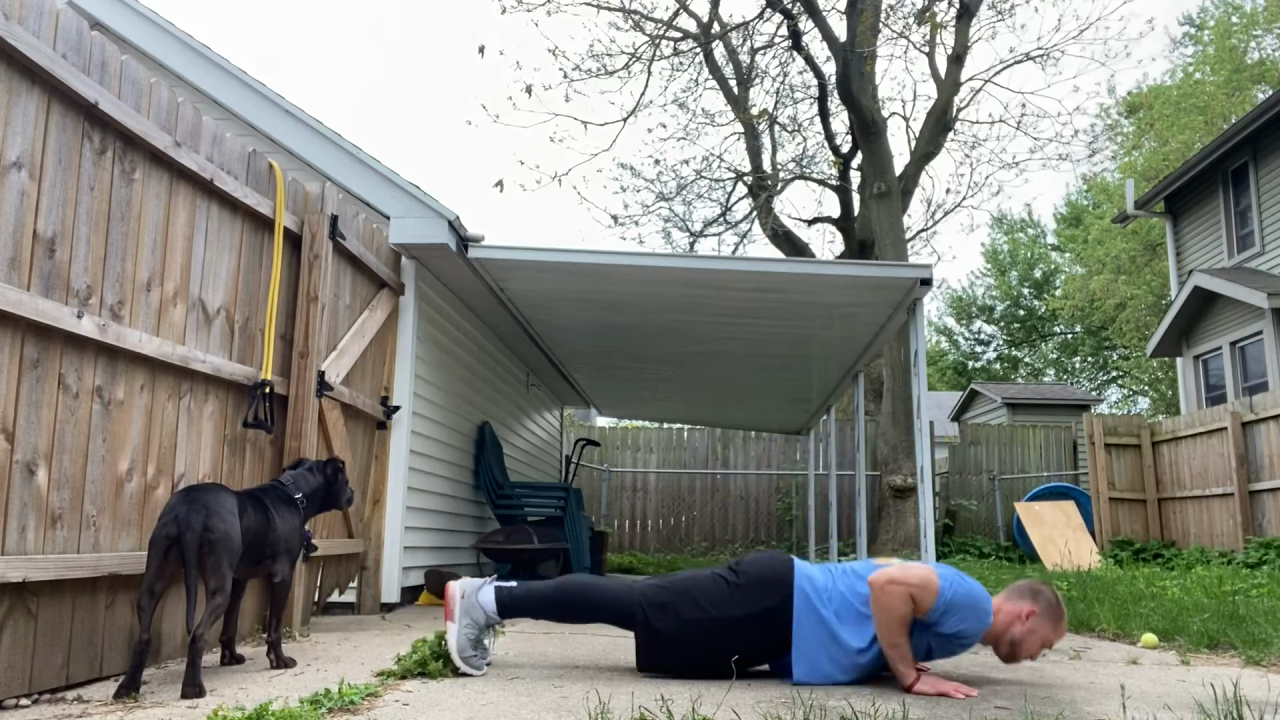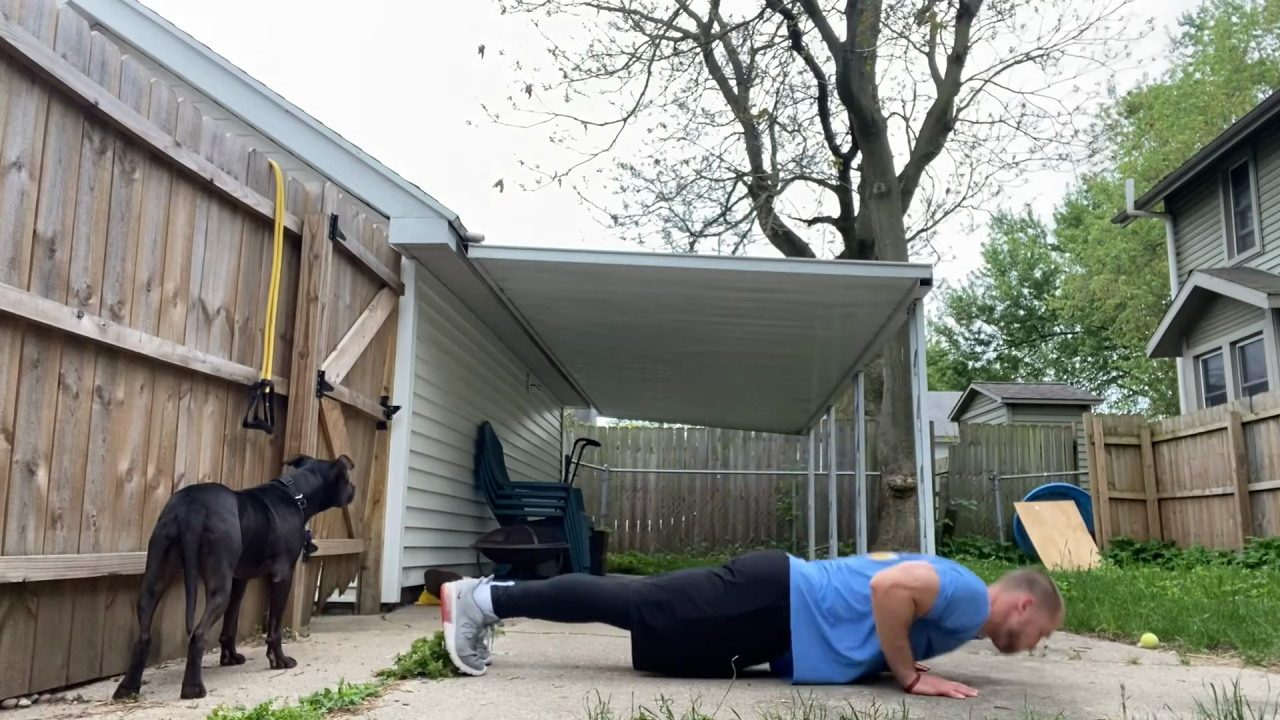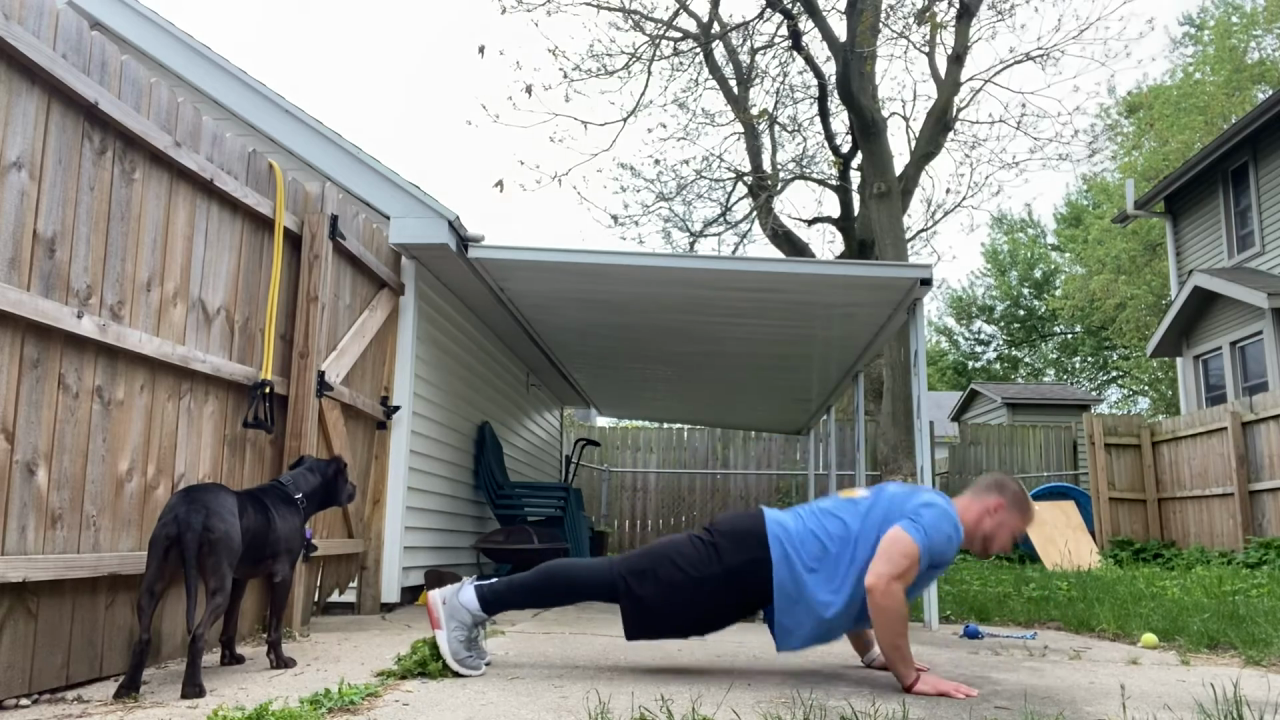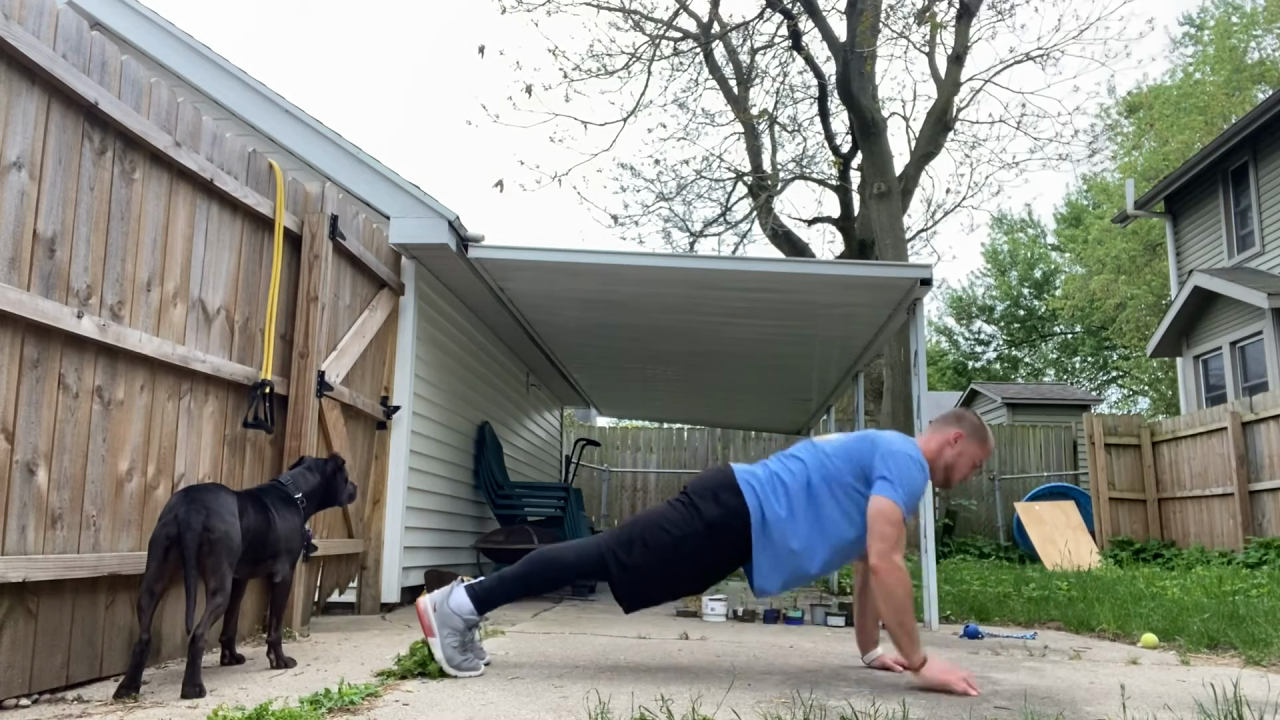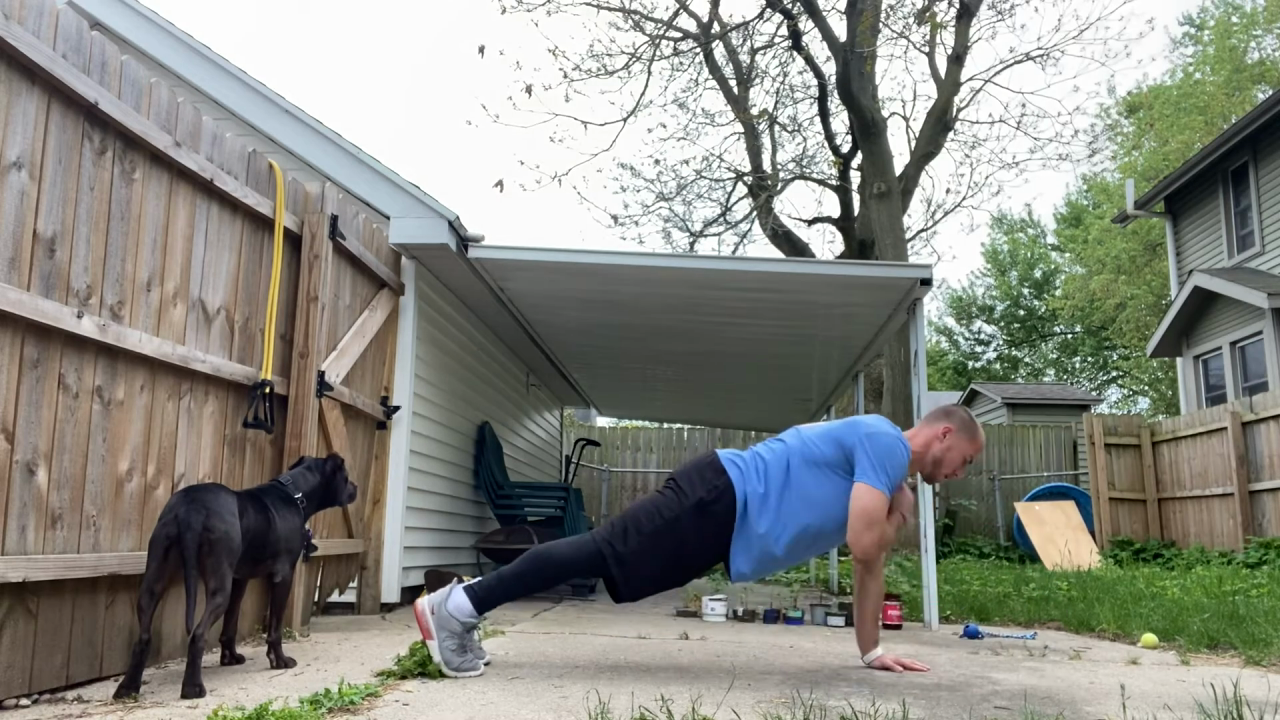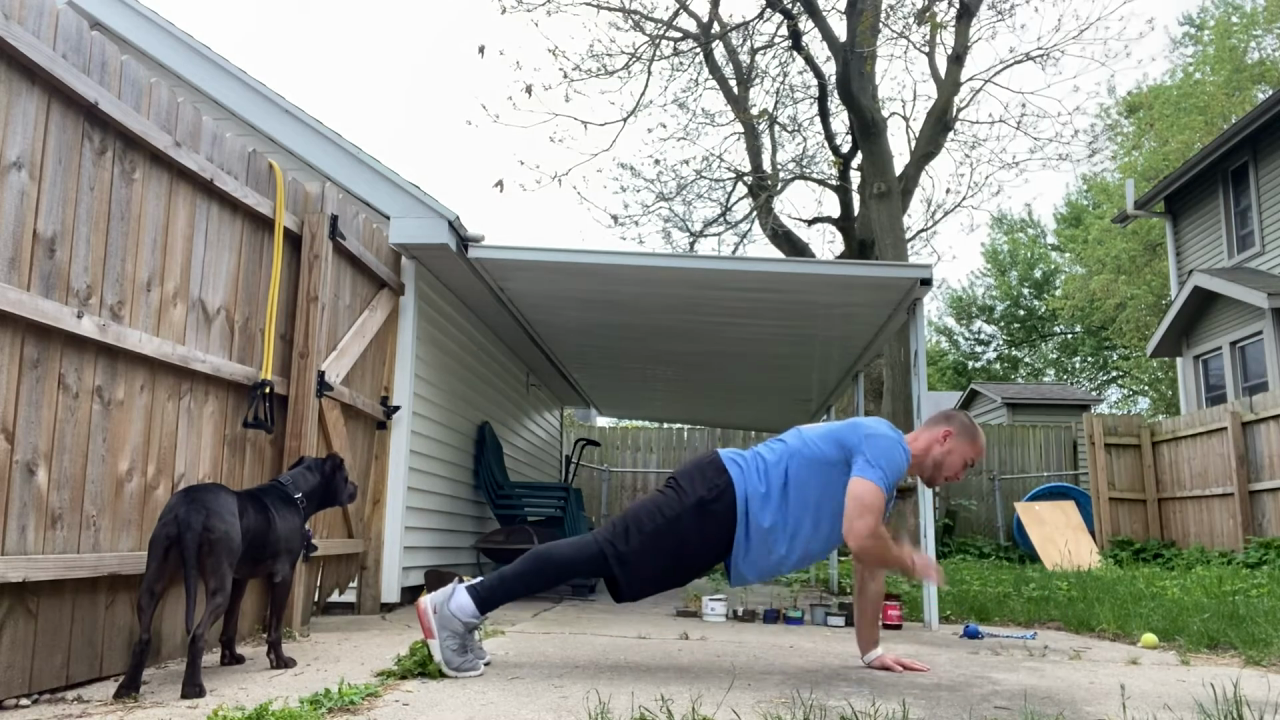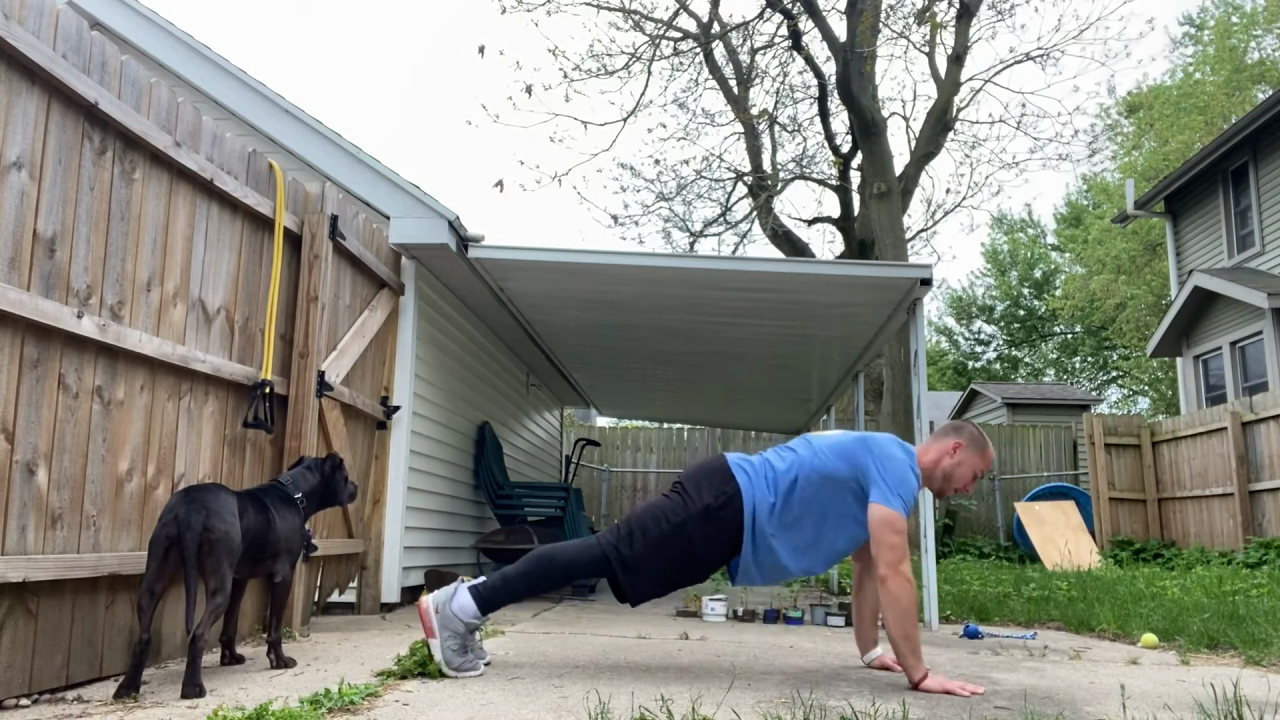
dt=0.2s
person 1, frame 1
left shoulder: (956, 597)
right shoulder: (973, 605)
right elbow: (886, 585)
left wrist: (883, 655)
right wrist: (909, 674)
left hip: (787, 592)
right hip: (778, 607)
left knee: (635, 599)
right knee: (635, 606)
left ankle: (495, 593)
right ankle: (484, 598)
person 1, frame 2
left shoulder: (950, 583)
right shoulder: (971, 602)
right elbow: (889, 586)
left wrist: (885, 657)
right wrist: (908, 673)
left hip: (784, 587)
right hip: (777, 606)
left knee: (634, 598)
right knee: (630, 605)
left ankle: (492, 593)
right ankle: (482, 596)
person 1, frame 3
left shoulder: (916, 504)
right shoulder: (941, 524)
left elbow: (847, 569)
right elbow: (880, 585)
left wrist: (871, 652)
right wrist: (909, 674)
left hip: (764, 547)
right hip: (757, 560)
left knee: (613, 576)
right knee: (616, 579)
left ankle: (477, 596)
right ankle: (469, 601)
person 1, frame 4
left shoulder: (886, 455)
right shoulder: (906, 463)
left elbow: (862, 562)
right elbow: (884, 564)
left wrist: (873, 650)
right wrist: (917, 660)
left hip: (739, 512)
right hip: (734, 513)
left knee: (600, 556)
right knee: (607, 558)
left ankle: (463, 602)
right ankle: (460, 604)
person 1, frame 5
left shoulder: (879, 455)
right shoulder: (886, 442)
left elbow: (866, 562)
right elbow: (865, 547)
left wrist: (871, 650)
right wrist: (898, 517)
left hip: (723, 508)
right hip: (718, 498)
left knee: (596, 554)
right knee: (602, 554)
left ankle: (462, 604)
right ankle: (456, 606)
person 1, frame 6
left shoulder: (877, 463)
right shoulder: (884, 443)
left elbow: (867, 564)
right elbow: (861, 540)
left wrist: (871, 649)
right wrist: (911, 561)
left hip: (724, 510)
right hip: (717, 499)
left knee: (597, 553)
right knee: (604, 555)
left ankle: (464, 604)
right ankle: (458, 605)
person 1, frame 7
left shoulder: (884, 473)
right shoulder: (896, 464)
left elbow: (869, 570)
right elbow: (894, 572)
left wrist: (870, 650)
right wrist: (920, 672)
left hip: (730, 512)
right hip: (725, 504)
left knee: (600, 555)
right knee: (606, 554)
left ankle: (467, 604)
right ankle: (460, 605)
